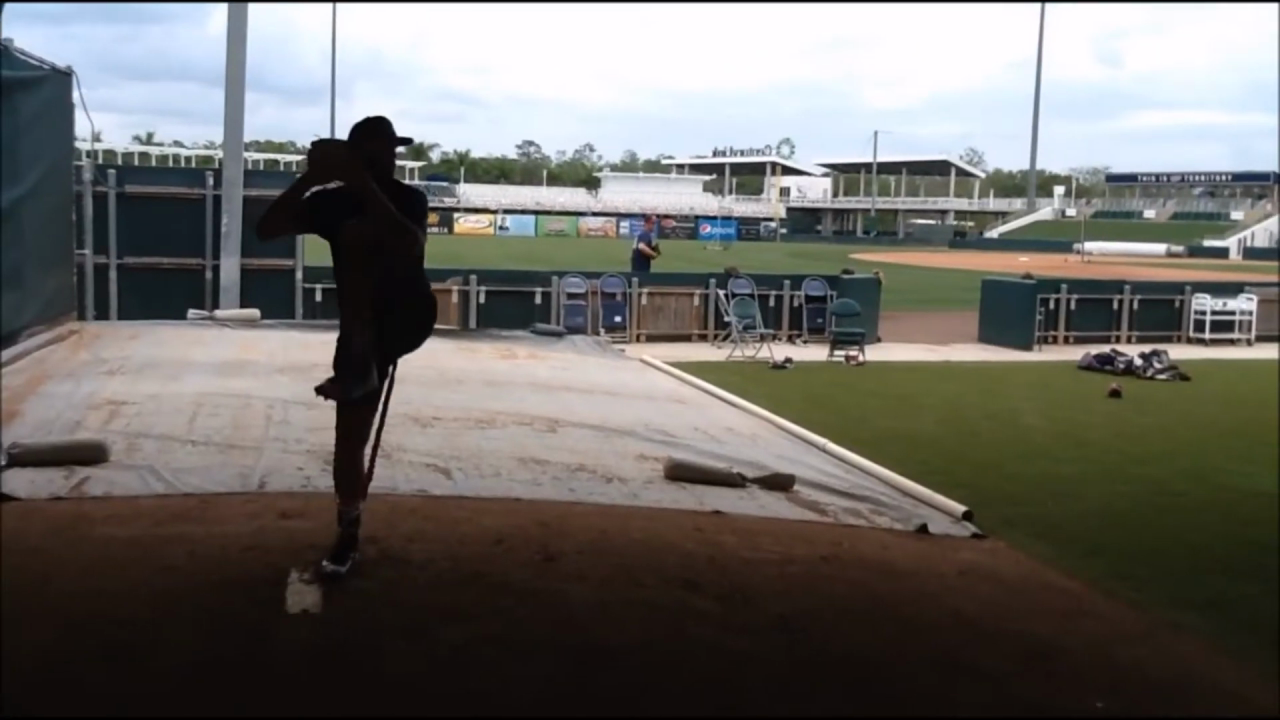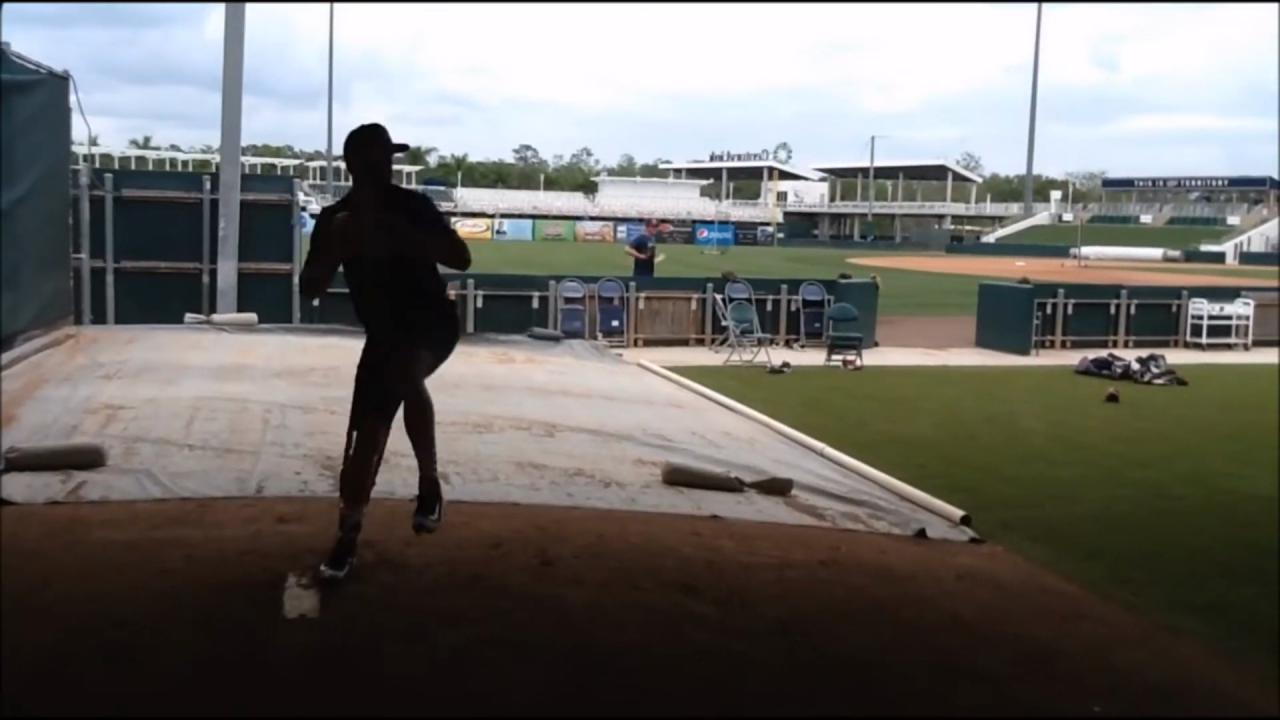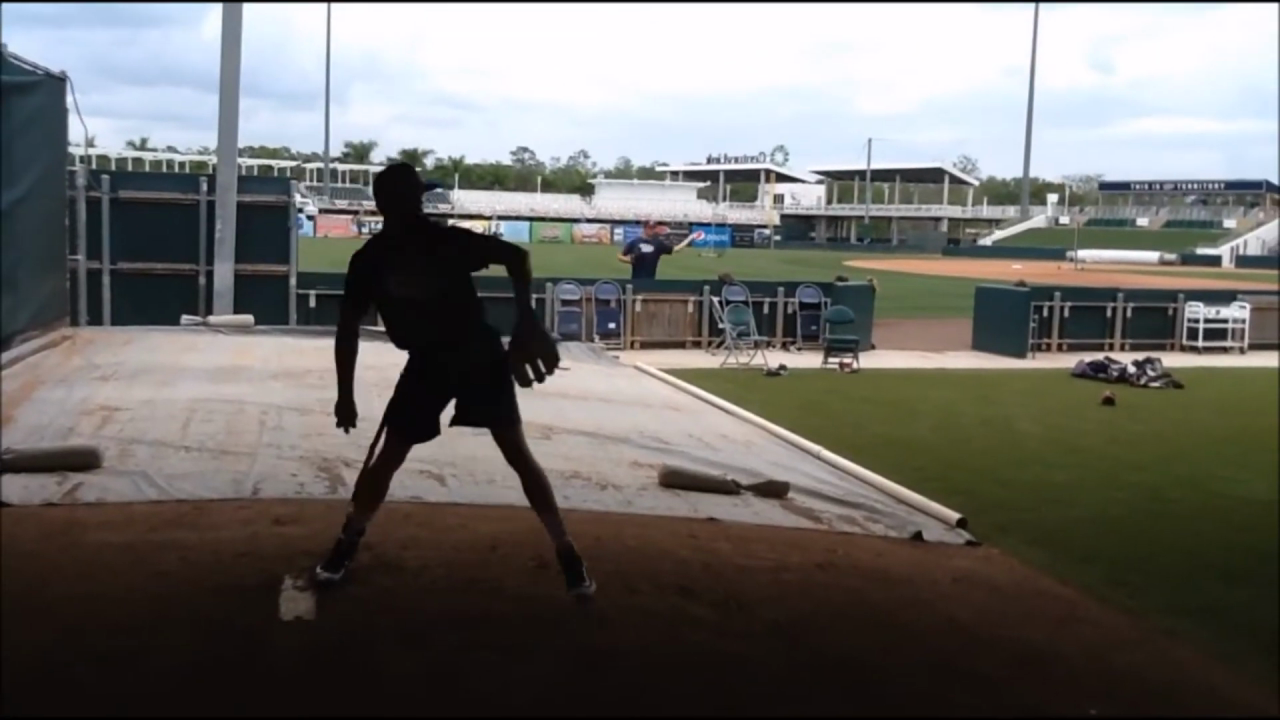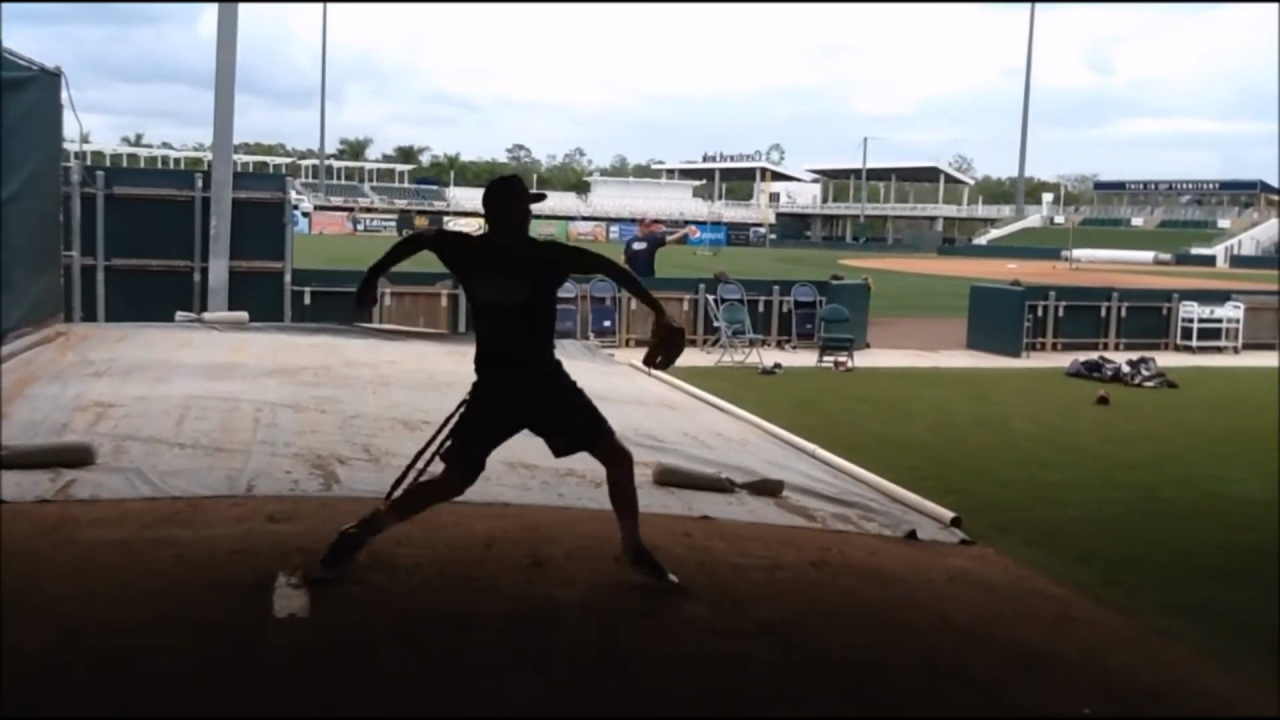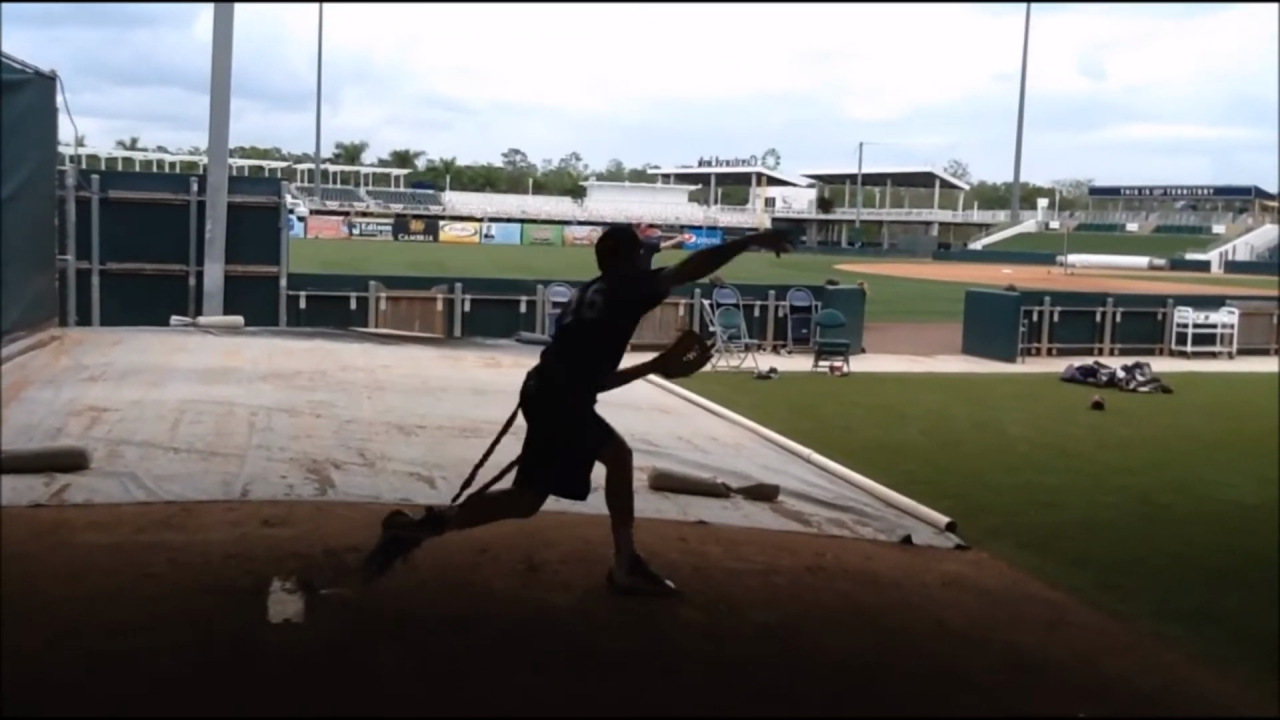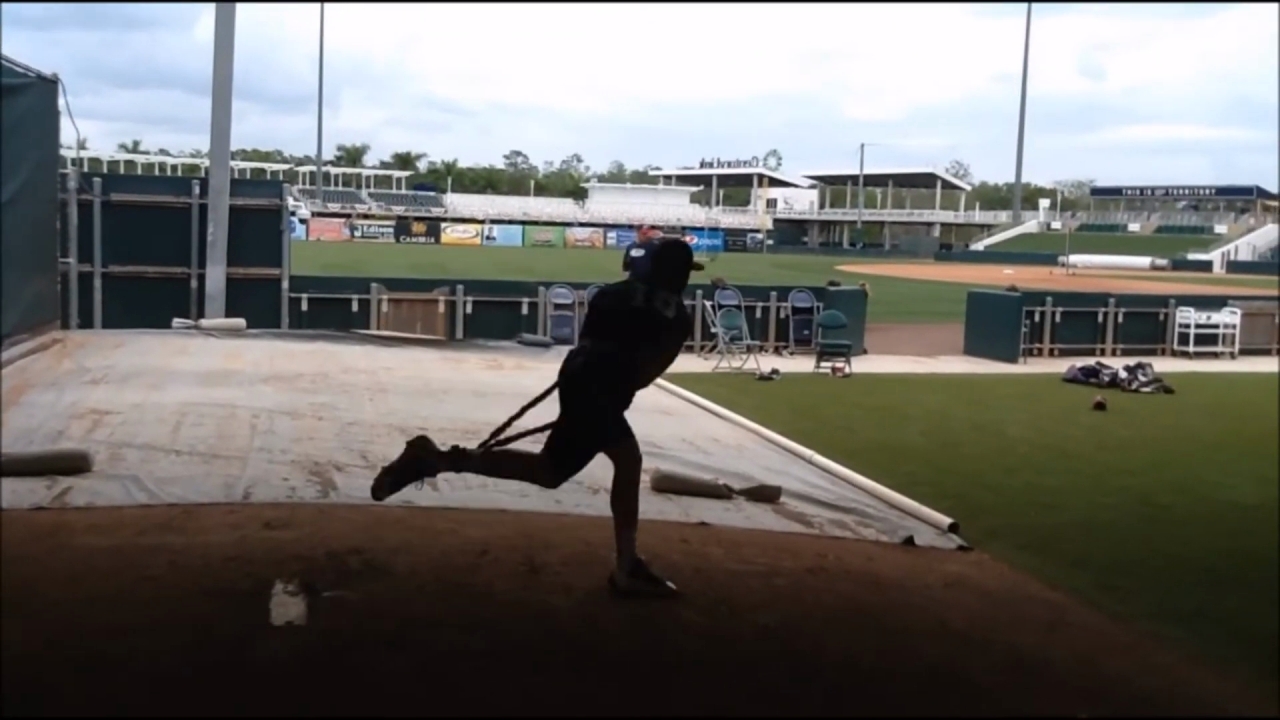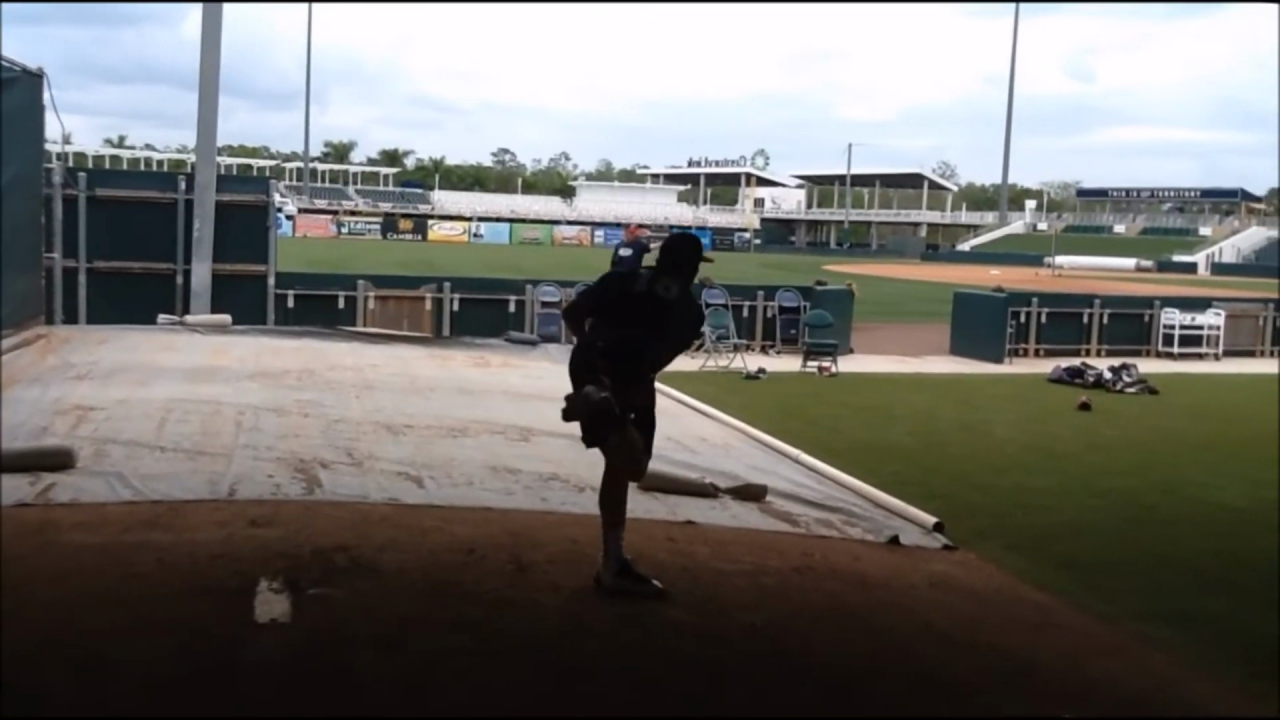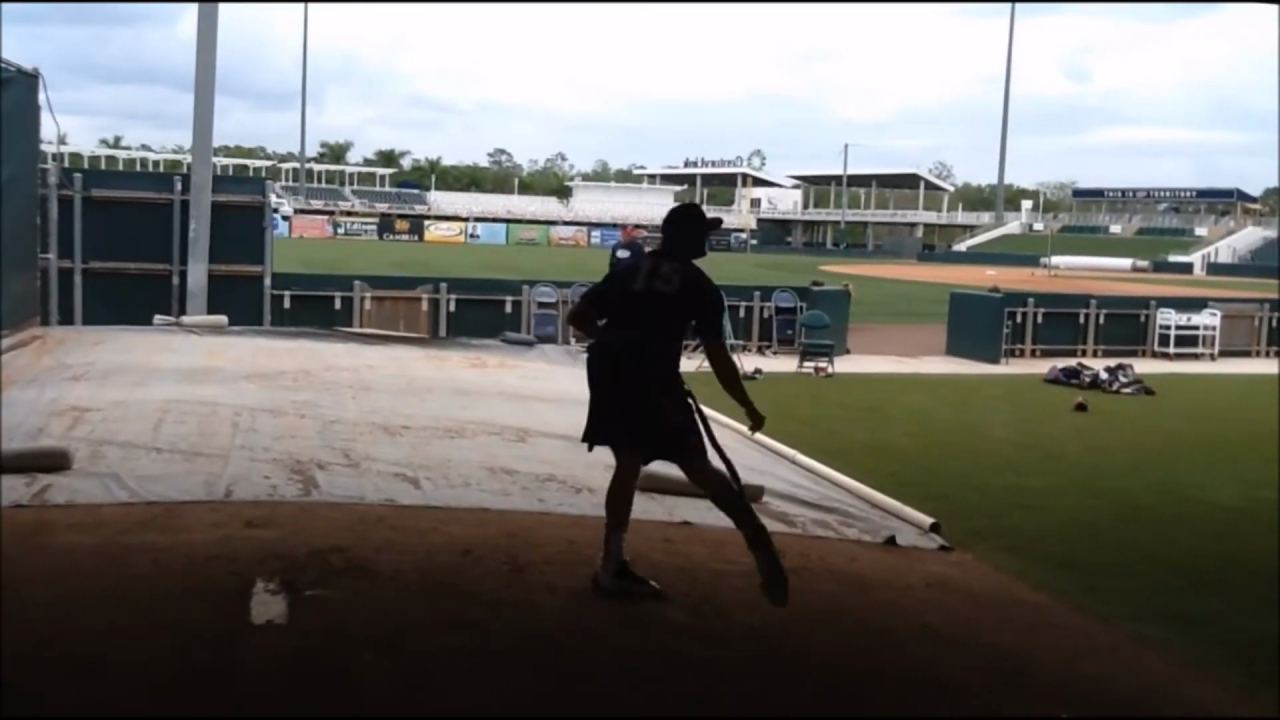
dt=0.2s
person 1, frame 1
left shoulder: (407, 198)
right shoulder: (330, 202)
left elbow: (413, 250)
right elbow: (266, 230)
left wrist: (365, 189)
right wrist: (307, 182)
left hip: (406, 313)
right hip: (361, 329)
left knee: (364, 274)
right knee: (349, 431)
left ankle: (360, 370)
right ankle: (348, 532)
person 1, frame 2
left shoulder: (411, 205)
right shoulder: (334, 219)
left elbow: (460, 257)
right elbow: (309, 288)
left wrist: (390, 232)
right wrist: (335, 248)
left hip: (431, 322)
right hip: (383, 332)
left knee: (405, 368)
right knee: (365, 438)
left ankle: (429, 485)
right ankle: (347, 536)
person 1, frame 3
left shoulder: (448, 241)
right shoulder: (369, 259)
left elbow: (515, 256)
right elbow: (348, 327)
left wrist: (526, 325)
right wrist: (345, 394)
left hip: (480, 354)
right hip: (426, 361)
left knee: (515, 450)
right knee: (391, 455)
left ankle: (565, 550)
right ankle: (348, 542)
person 1, frame 4
left shoulder: (548, 256)
right shoulder: (473, 252)
left elbow: (609, 265)
right elbow: (422, 238)
left wrist: (655, 306)
right wrist: (373, 276)
left hip: (545, 380)
right hip: (497, 383)
left knee: (618, 459)
right knee: (457, 478)
left ankle: (634, 552)
right ankle: (358, 535)
person 1, frame 5
left shoulder: (593, 296)
right shoulder: (625, 293)
right elbow: (688, 270)
left wrist: (651, 366)
right wrist: (751, 242)
left hip: (560, 395)
right hip: (558, 400)
left knee: (618, 457)
right knee: (527, 498)
left ankle: (626, 565)
right ankle: (413, 530)
person 1, frame 6
left shoulder: (612, 294)
right shoulder: (677, 316)
right elbow: (648, 372)
left hip: (580, 373)
right hip: (604, 382)
left knee: (628, 459)
right knee: (548, 470)
left ankle: (627, 566)
right ankle: (436, 460)
person 1, frame 7
left shoulder: (621, 278)
right shoulder: (689, 306)
left elbow: (572, 313)
right elbow: (661, 356)
left hip: (590, 360)
right hip: (632, 368)
left knee: (618, 458)
right knee: (628, 458)
left ankle: (613, 565)
right ankle: (600, 399)
person 1, frame 8
left shoulder: (627, 270)
right shoulder: (699, 286)
left elbow: (580, 316)
right elbow: (718, 356)
right wrist: (748, 406)
left hip: (608, 366)
right hip: (654, 375)
left knee: (629, 462)
right knee: (698, 468)
left ankle: (612, 568)
right ankle: (755, 537)
